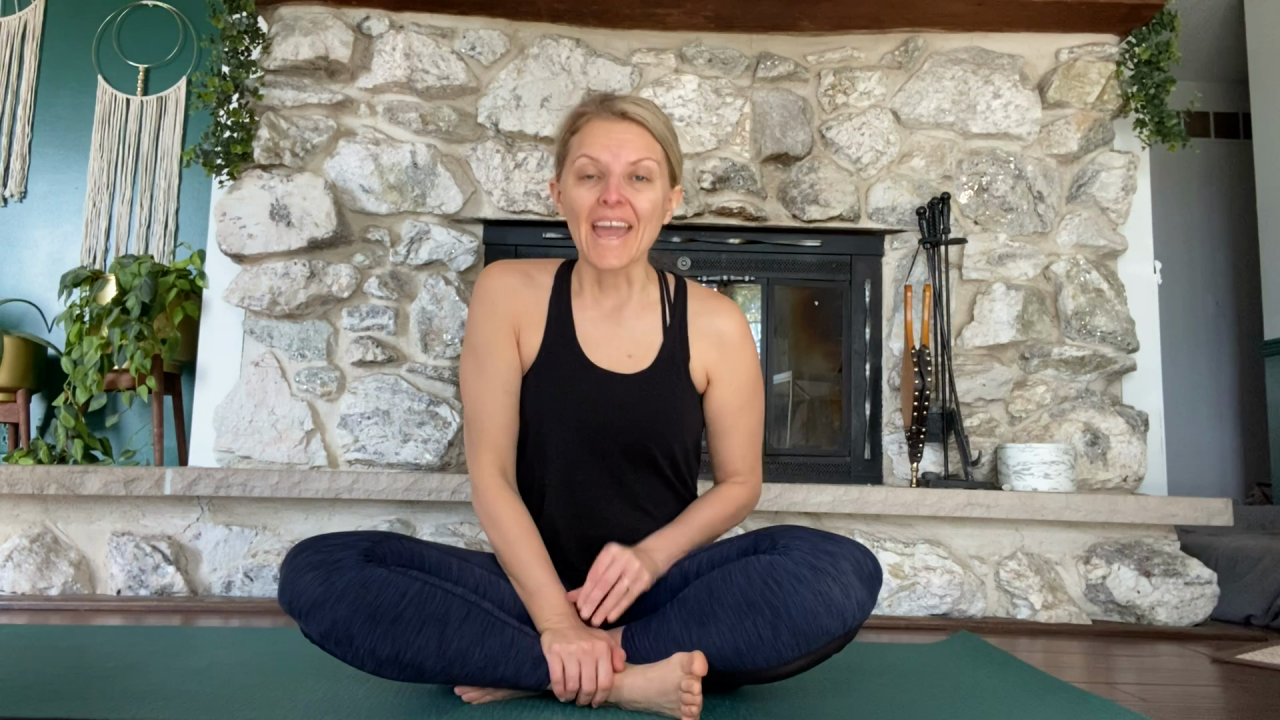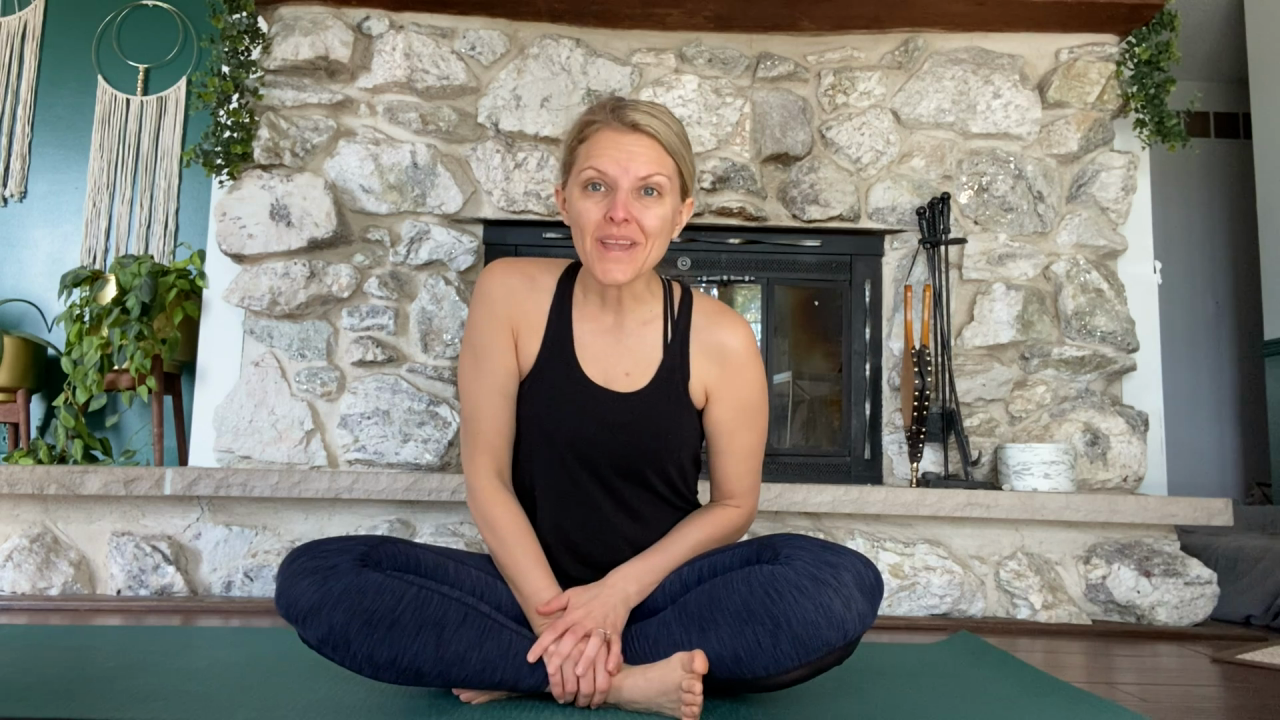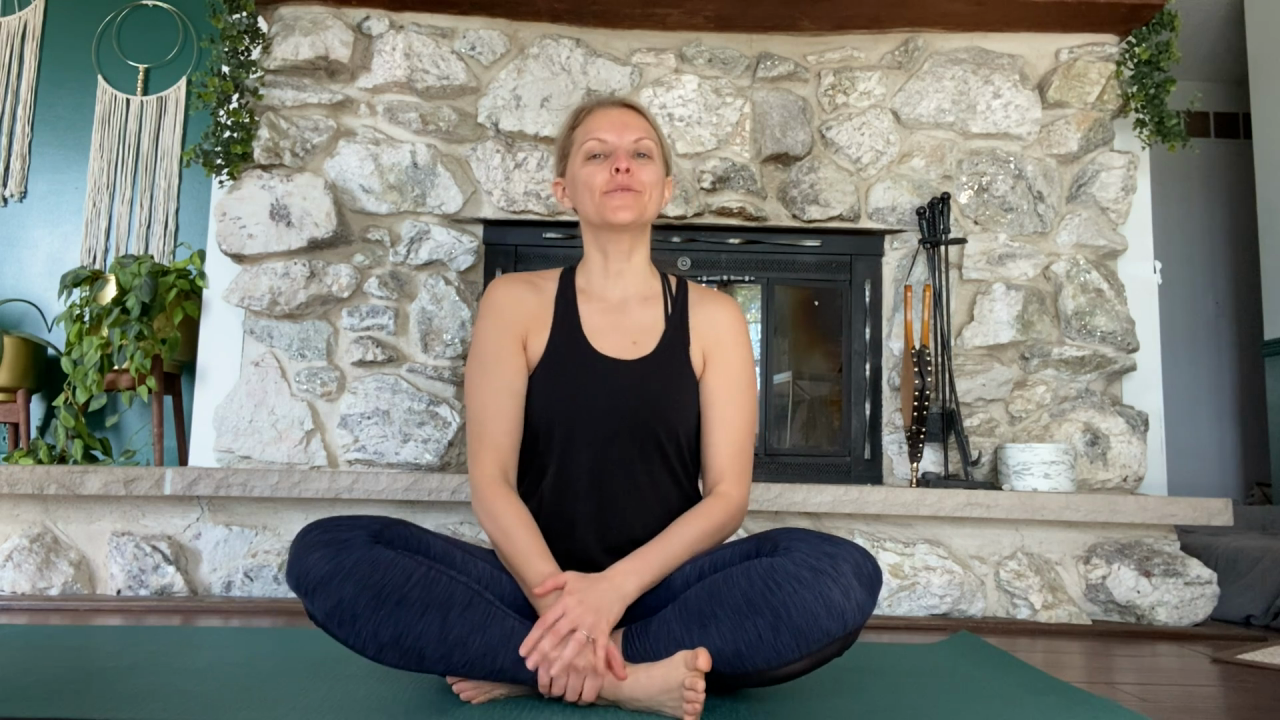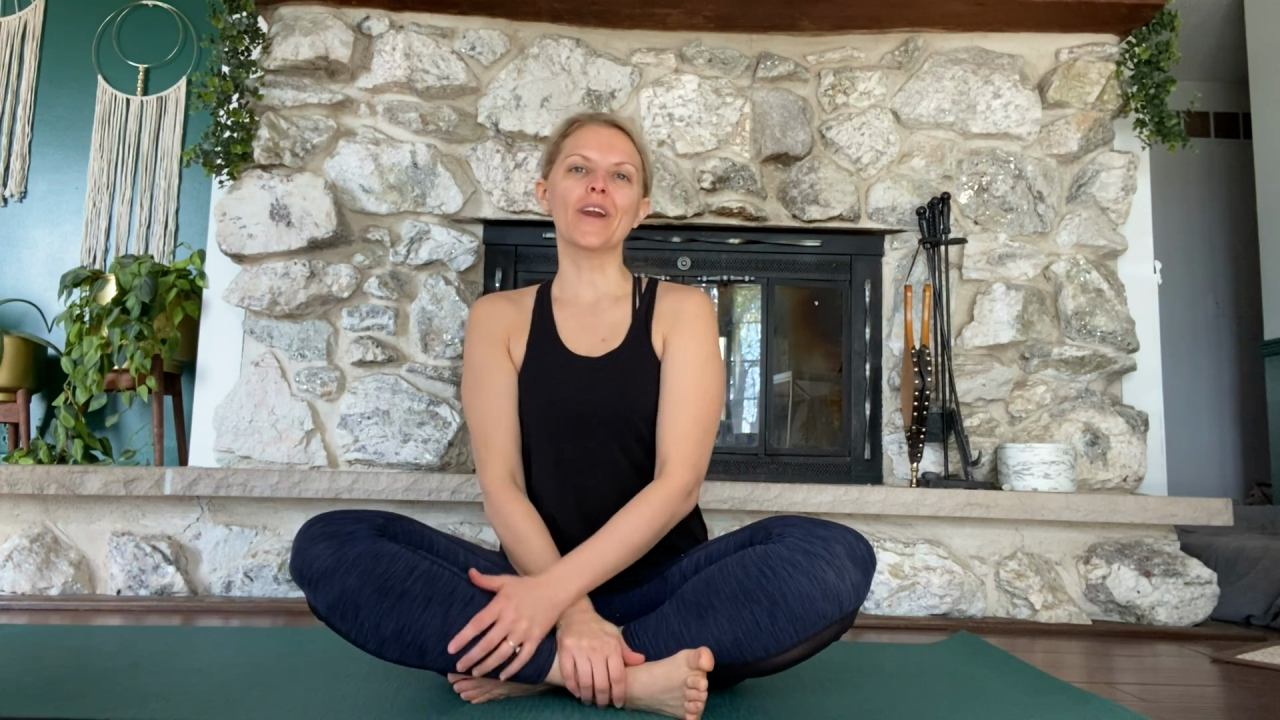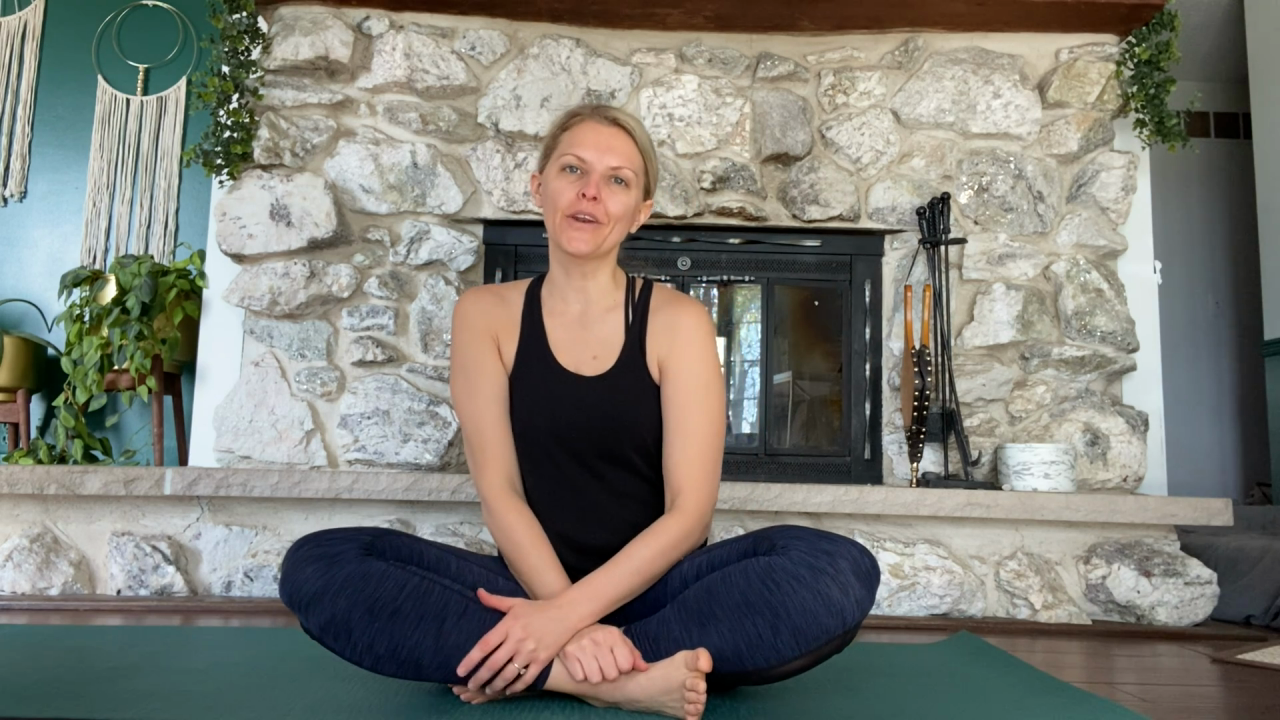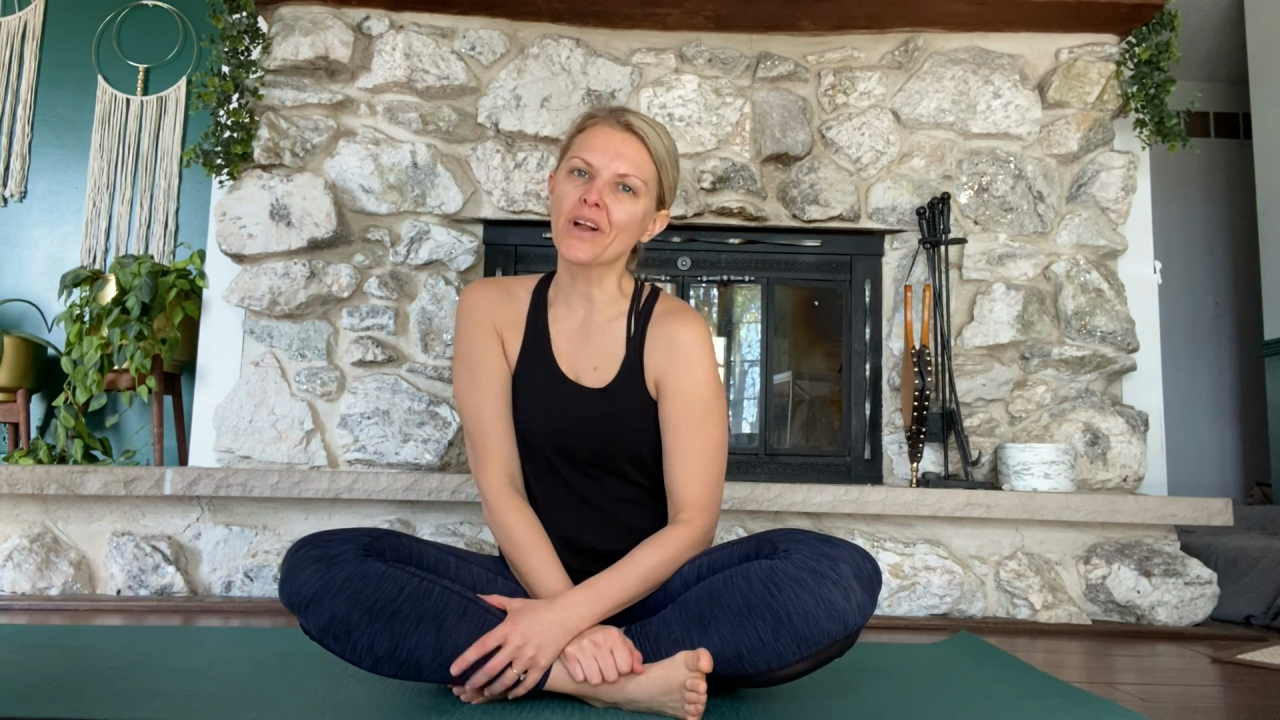
dt=0.5s
person 1, frame 1
left shoulder: (714, 323)
right shoulder: (508, 293)
left elbow: (739, 482)
right elbow: (492, 477)
left wrist: (653, 555)
right wrist: (554, 615)
left hip: (666, 589)
right hip: (537, 588)
left knee: (843, 574)
right knee: (315, 575)
person 1, frame 2
left shoulder: (720, 339)
right shoulder: (510, 293)
left elbow: (733, 504)
right elbow: (486, 478)
left wrist: (625, 587)
right wrist: (551, 616)
left hip: (664, 593)
right hip: (536, 590)
left knee: (846, 586)
right knee: (312, 578)
left ankle: (523, 669)
person 1, frame 3
left shoulder: (712, 315)
right shoulder: (516, 301)
left elbow: (727, 496)
right elbow: (490, 481)
left wrist: (618, 587)
right wrist: (560, 610)
left hip: (668, 592)
right hip: (539, 590)
left knee: (844, 578)
right knee: (324, 553)
left ankle: (529, 669)
person 1, frame 4
left shoulder: (682, 310)
right shoulder: (499, 317)
left elbow: (679, 481)
right elbow: (500, 486)
left wrist: (556, 587)
right wrist: (569, 608)
left hip: (667, 590)
right hip: (540, 589)
left knee: (837, 560)
right knee: (327, 545)
left ankle: (542, 668)
person 1, frame 5
left shoulder: (676, 320)
right shoulder: (485, 313)
left elbow: (689, 511)
right elbow: (498, 492)
left wrist: (567, 615)
right wrist: (570, 618)
left hip: (655, 590)
right hip: (535, 590)
left knee: (840, 573)
right knee: (316, 566)
person 1, frame 6
left shoulder: (676, 333)
right shoulder: (491, 307)
left elbow: (693, 524)
right elbow: (500, 489)
left wrist: (568, 616)
right wrist: (567, 615)
left hip: (656, 593)
right hip: (537, 587)
left knee: (841, 576)
right knee: (316, 565)
